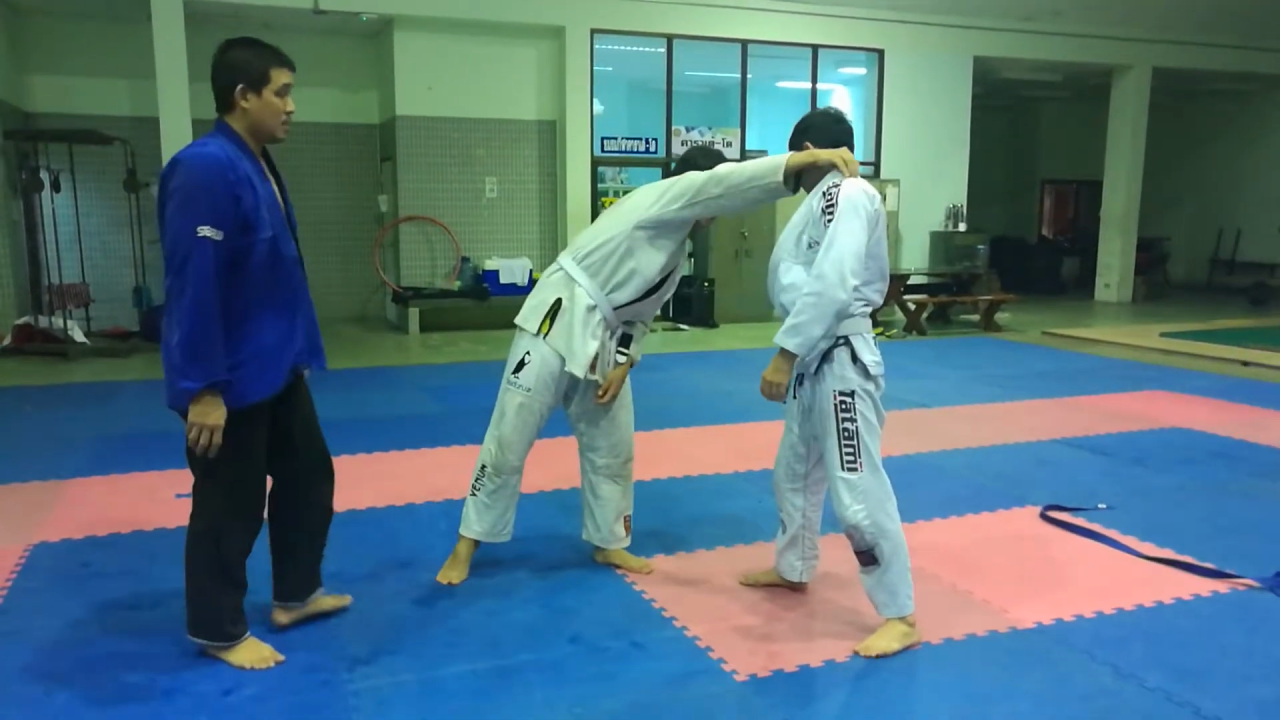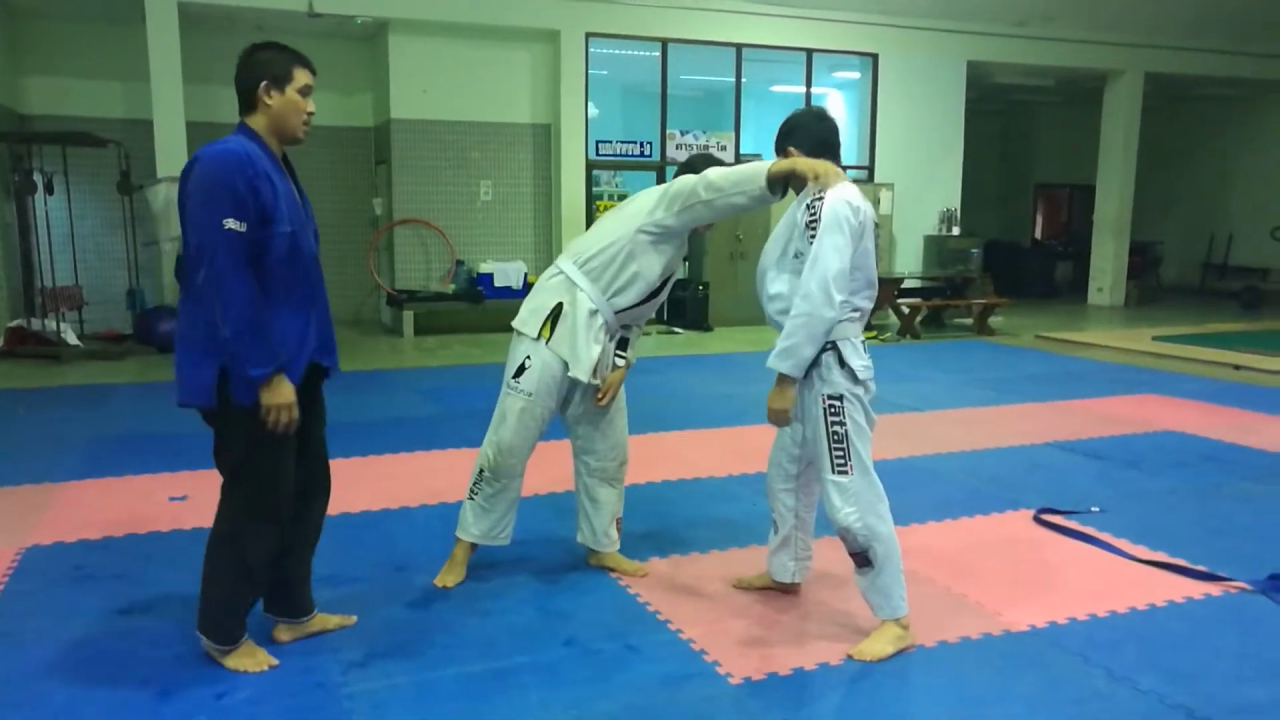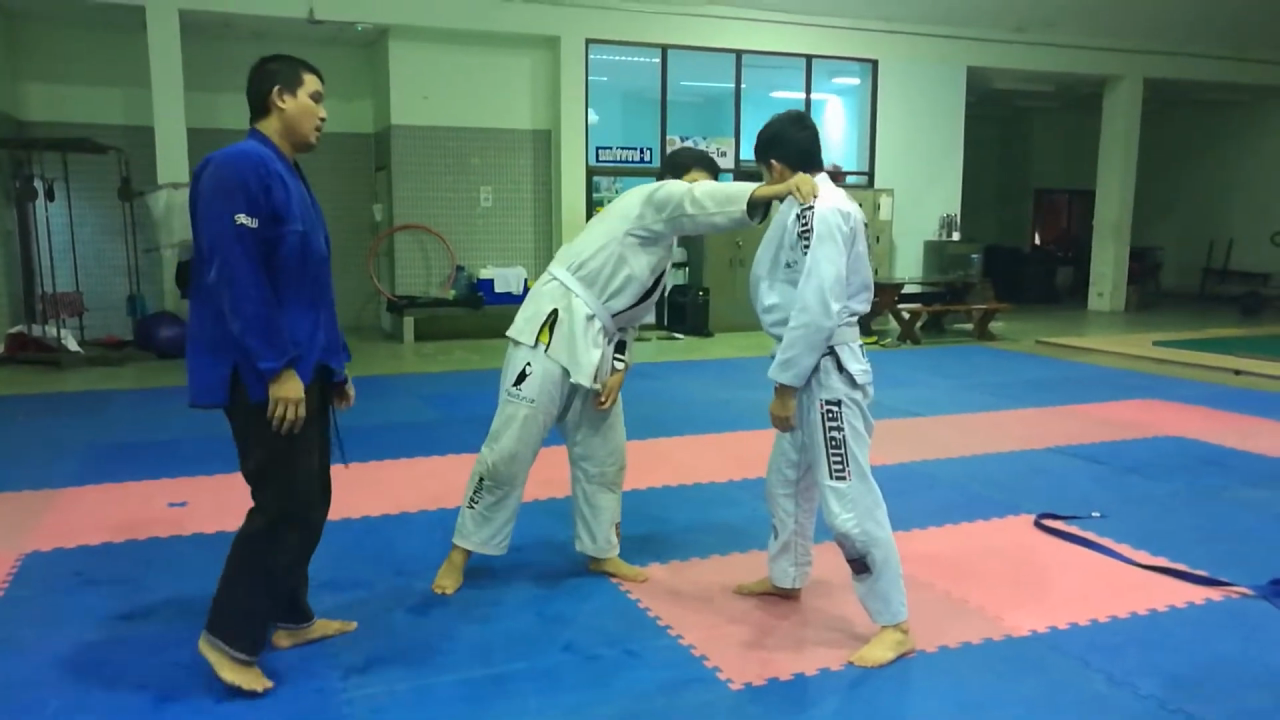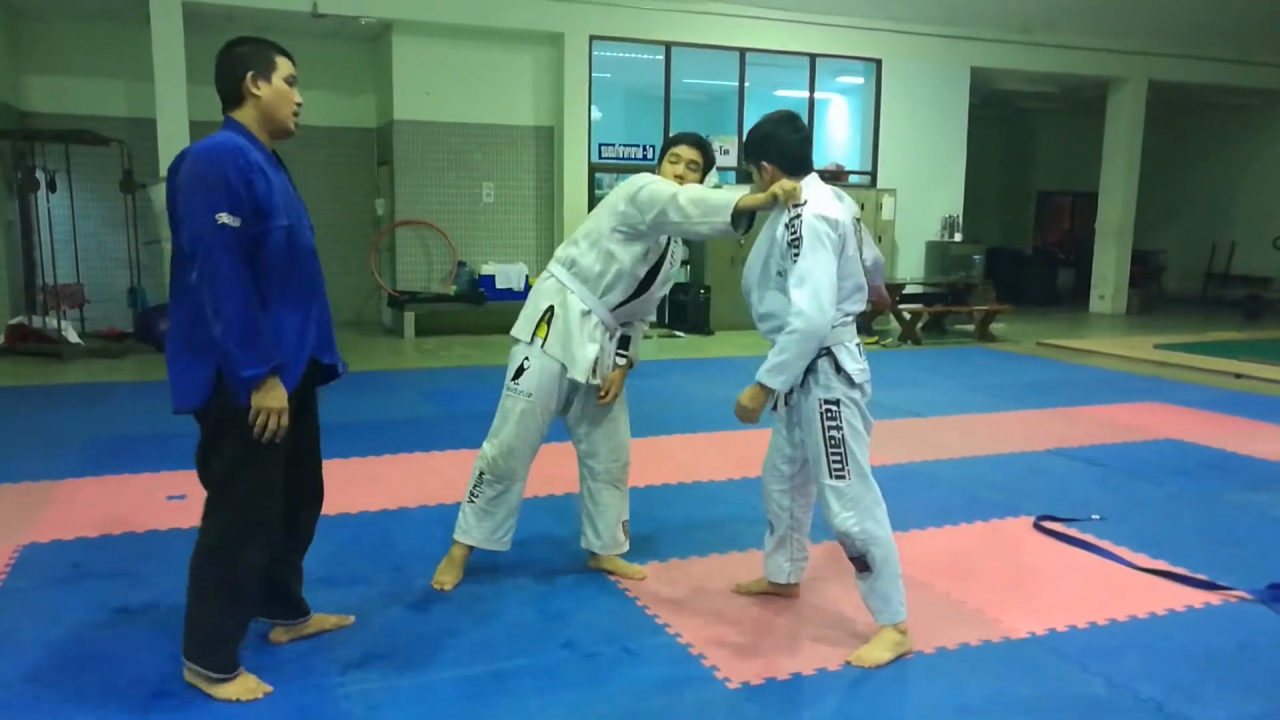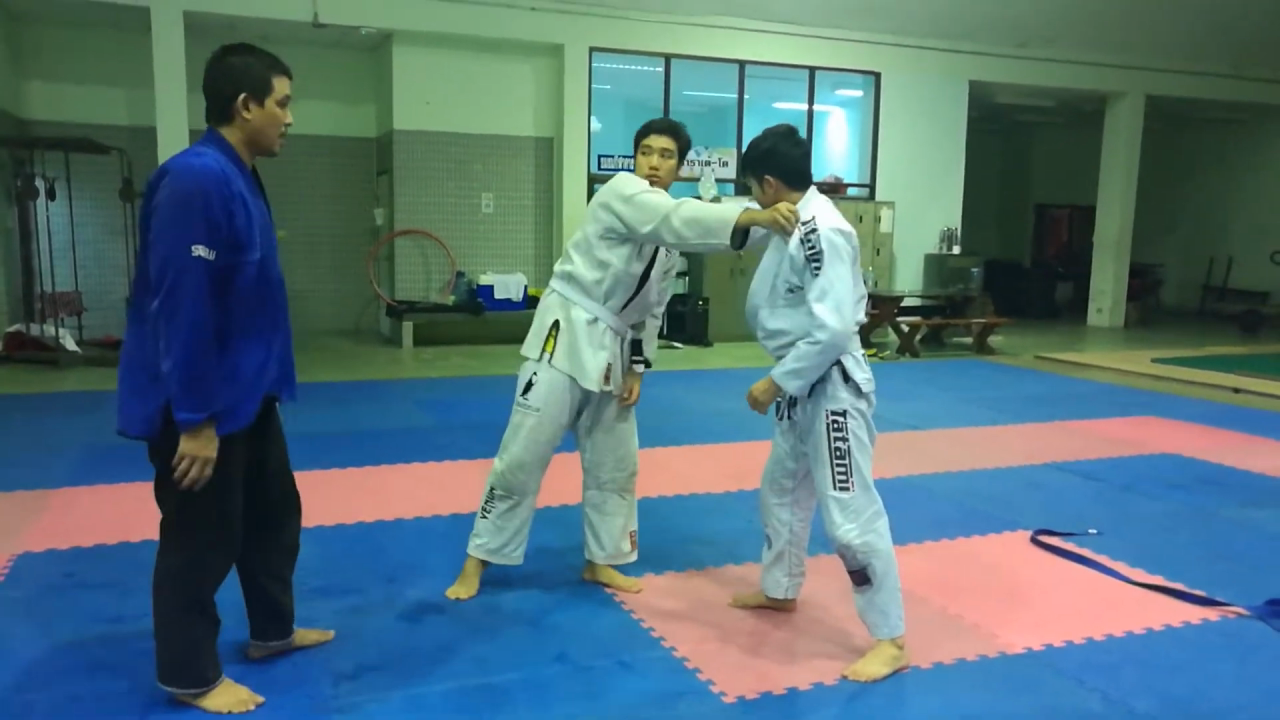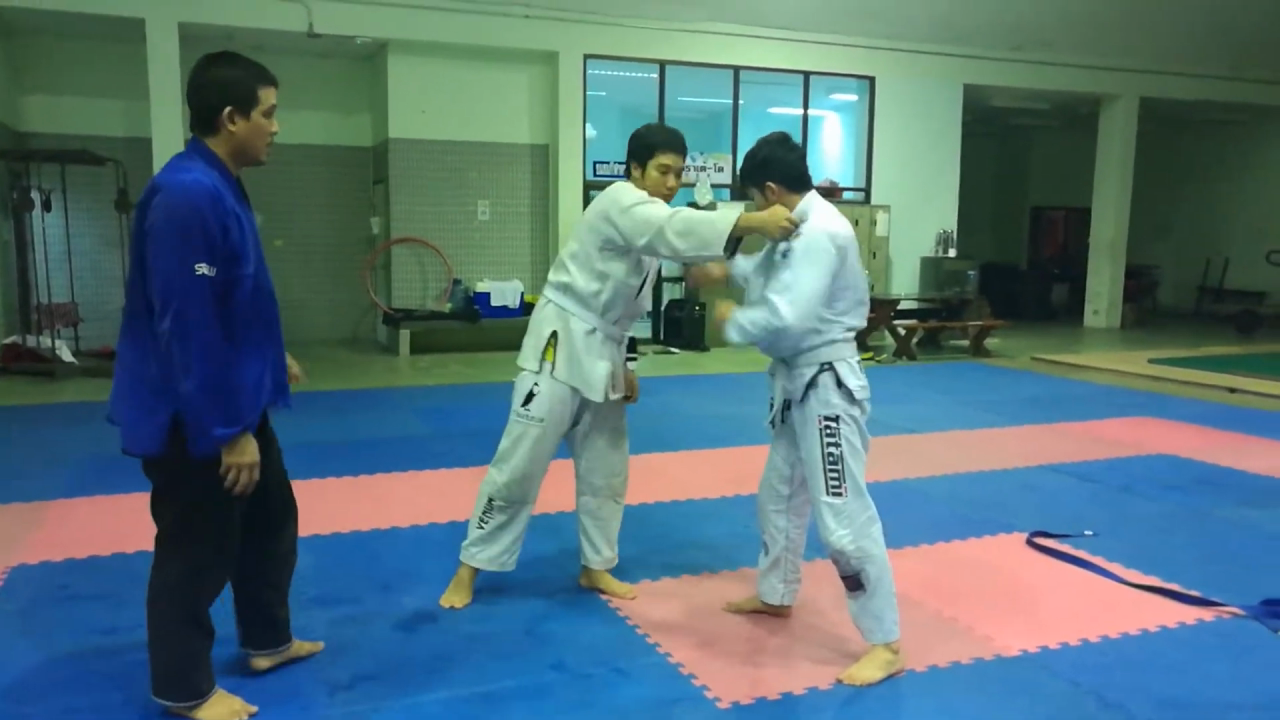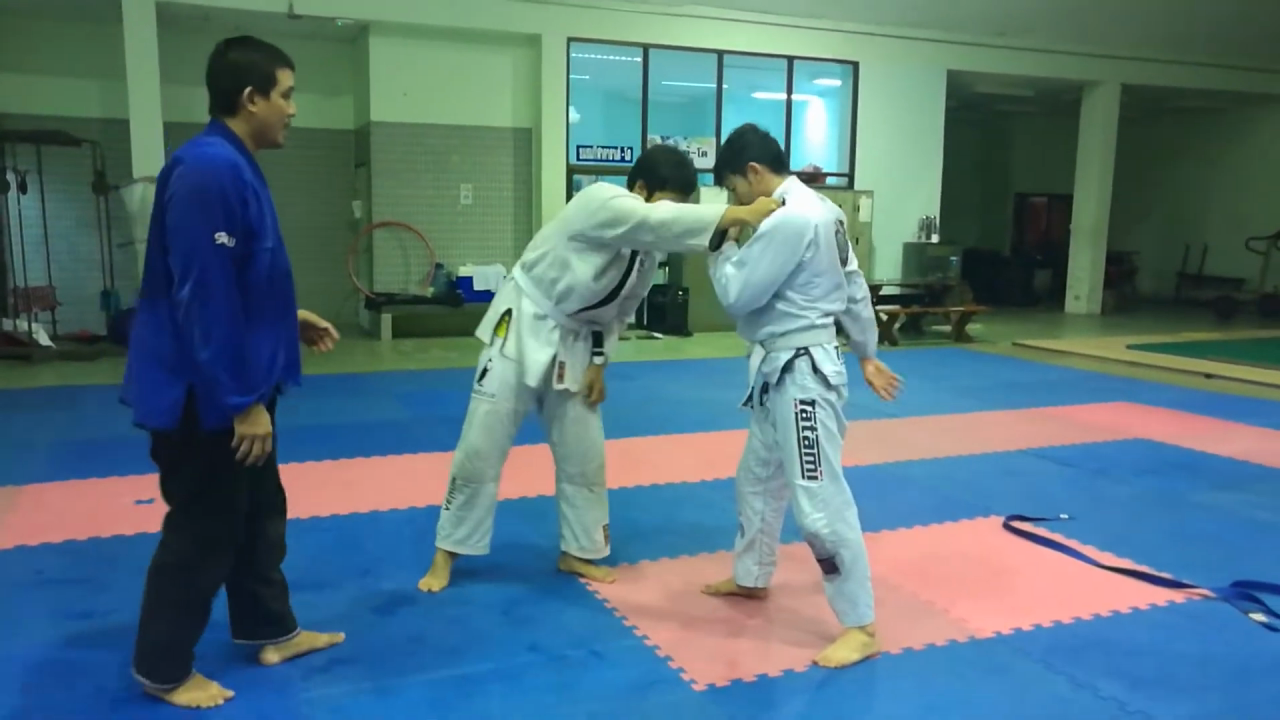
dt=0.4s
person 1, frame 1
left shoulder: (258, 164)
right shoulder: (205, 170)
right elbow: (193, 286)
left wrist: (293, 353)
right wrist: (204, 389)
left hip: (276, 363)
right hip: (230, 375)
left knee: (307, 476)
right knee: (229, 502)
left ankle: (296, 593)
right ankle: (218, 630)
person 1, frame 2
left shoulder: (277, 168)
right shoulder: (226, 166)
right elbow: (225, 283)
right wrist: (266, 373)
left hip: (292, 365)
right hip: (249, 375)
left knee: (306, 491)
right knee: (256, 501)
left ankle: (290, 611)
right ankle: (222, 631)
person 1, frame 3
left shoulder: (286, 174)
right shoulder: (239, 167)
right elbow: (237, 279)
left wrist: (331, 364)
right wrist: (276, 368)
left hip: (300, 369)
right hip: (263, 374)
left knee: (307, 501)
right knee: (284, 504)
left ankle: (288, 617)
right ankle: (228, 638)
person 1, frame 4
left shoulder: (265, 164)
right shoulder: (217, 160)
right elbow: (219, 279)
left wrist: (293, 366)
right wrist: (258, 374)
left hip: (285, 368)
right hip: (241, 379)
left knee: (297, 497)
right knee: (242, 514)
left ankle: (285, 612)
right ankle: (210, 660)
person 1, frame 5
left shoulder: (237, 177)
right shoulder: (196, 181)
right elbow: (180, 308)
right wrist: (195, 419)
left hip: (242, 389)
right hip: (197, 402)
left knee: (274, 512)
right knee: (202, 536)
left ankle: (271, 629)
person 1, frame 6
left shoulder: (215, 185)
right shoulder: (188, 198)
right elbow: (188, 325)
left wrist: (265, 356)
right wrist: (229, 430)
left hip: (228, 398)
right hip: (191, 413)
left knee: (271, 517)
right knee: (197, 549)
left ankle: (267, 639)
person 1, frame 7
left shoulder: (231, 167)
right shoulder: (209, 172)
right elbow: (205, 297)
left wrist: (286, 320)
right wrist: (243, 400)
left hip: (231, 383)
right hip: (206, 392)
left knee: (258, 511)
right knee: (203, 527)
left ankle: (269, 630)
right ankle: (162, 667)
person 2, frame 1
left shoulder: (848, 194)
right shoulder: (833, 197)
left elbow: (830, 287)
left wrist: (783, 355)
right wrist: (797, 355)
left hip: (842, 359)
right hip: (818, 358)
left knee: (858, 490)
right knee: (795, 470)
left ankle: (900, 616)
right ankle: (793, 568)
person 2, frame 2
left shoulder: (832, 204)
right shoulder: (825, 199)
left elbow: (817, 301)
left wrist: (783, 378)
left hip: (830, 365)
right hip: (813, 362)
left knee: (850, 493)
right knee: (789, 473)
left ankle: (895, 619)
right ankle: (786, 571)
person 2, frame 3
left shoulder: (820, 211)
right shoulder: (815, 206)
left elbow: (816, 311)
left wrist: (784, 387)
left hip: (827, 371)
right hip: (810, 369)
left knee: (847, 500)
right knee: (787, 479)
left ankle: (894, 625)
right ankle: (786, 577)
person 2, frame 4
left shoulder: (808, 219)
right shoulder: (823, 198)
left elbow: (810, 318)
right elbow: (867, 255)
left wrist: (763, 385)
right wrist: (872, 281)
left hip: (826, 369)
right hip: (806, 369)
left knee: (848, 500)
right knee: (783, 475)
left ankle: (894, 624)
right ankle: (783, 575)
person 2, frame 5
left shoulder: (822, 232)
right shoulder: (792, 220)
left elbow: (833, 330)
right elbow: (749, 230)
left wrist: (775, 383)
left hip: (833, 385)
right hip: (801, 386)
left knee: (851, 513)
right knee: (781, 490)
left ankle: (890, 640)
right ankle: (780, 589)
person 2, frame 6
left shoulder: (816, 232)
right shoulder: (809, 224)
left elbow: (786, 319)
right elbow: (772, 272)
left wrist: (731, 319)
right wrist: (725, 273)
left hip: (826, 387)
right hip: (800, 385)
left knee: (844, 517)
right knee: (780, 495)
left ankle: (885, 644)
right ankle: (776, 594)
person 2, frame 7
left shoulder: (790, 219)
right shoulder: (813, 207)
left elbow: (737, 293)
right elbow: (854, 290)
left wrist: (723, 246)
right wrist: (868, 355)
left hip: (801, 370)
right hip: (780, 367)
left knee: (819, 501)
right knee: (758, 477)
left ankle: (860, 626)
right ankle: (751, 576)
person 3, frame 1
left shoulder: (675, 247)
right shoulder: (661, 197)
right elbow: (725, 184)
left wrist: (622, 365)
right wrist: (812, 159)
left hip: (601, 341)
right hip: (558, 323)
left knee: (611, 447)
right knee: (510, 440)
left ankle: (608, 544)
right ankle: (466, 546)
person 3, frame 2
left shoulder: (672, 248)
right shoulder: (663, 201)
right elbow: (714, 189)
left wrist: (620, 367)
right wrist: (790, 166)
left hip: (599, 342)
right hip: (557, 324)
left knee: (605, 450)
right knee: (509, 443)
left ankle: (602, 547)
right ankle: (464, 548)
person 3, frame 3
left shoulder: (662, 250)
right shoulder: (649, 199)
right elbow: (699, 203)
left wrist: (618, 371)
right wrist: (776, 189)
left hip: (594, 347)
right hip: (553, 332)
left knee: (603, 456)
right knee: (510, 451)
left ankle: (601, 552)
right ankle: (460, 555)
person 3, frame 4
left shoulder: (673, 249)
right shoulder: (640, 190)
right elbow: (683, 207)
left wrist: (621, 366)
right wrist: (758, 200)
left hip: (601, 343)
right hip: (557, 326)
left knee: (609, 454)
right knee: (510, 446)
left ankle: (603, 549)
right ankle: (461, 550)
person 3, frame 5
left shoulder: (664, 240)
right shoulder: (620, 191)
right elbow: (678, 219)
left wrist: (637, 369)
right wrist: (754, 216)
left hip: (611, 351)
right hip: (566, 339)
left knee: (615, 465)
right knee: (522, 458)
left ankle: (601, 561)
right ankle: (478, 560)
person 3, frame 6
left shoulder: (650, 222)
right shoulder: (620, 202)
right elbow: (674, 233)
left wrist: (625, 364)
right wrist: (752, 221)
left hip: (601, 355)
right hip: (561, 347)
left knee: (606, 470)
right knee: (519, 467)
left ankle: (595, 567)
right ankle: (470, 569)
person 3, frame 7
left shoulder: (647, 250)
right shoulder: (601, 200)
right elbow: (660, 221)
left wrist: (596, 365)
right wrist: (738, 214)
left hip: (572, 345)
right hip: (521, 330)
left knee: (584, 455)
right knee: (481, 450)
left ankle: (577, 552)
right ankle: (445, 553)
